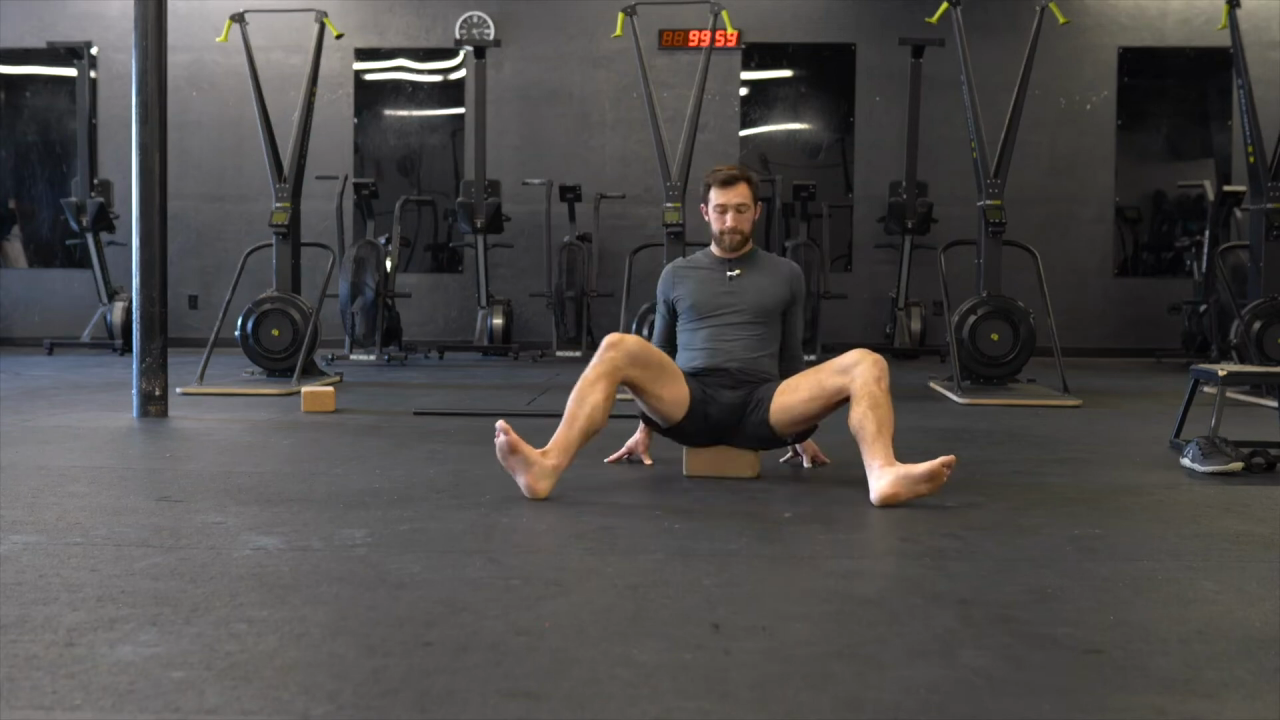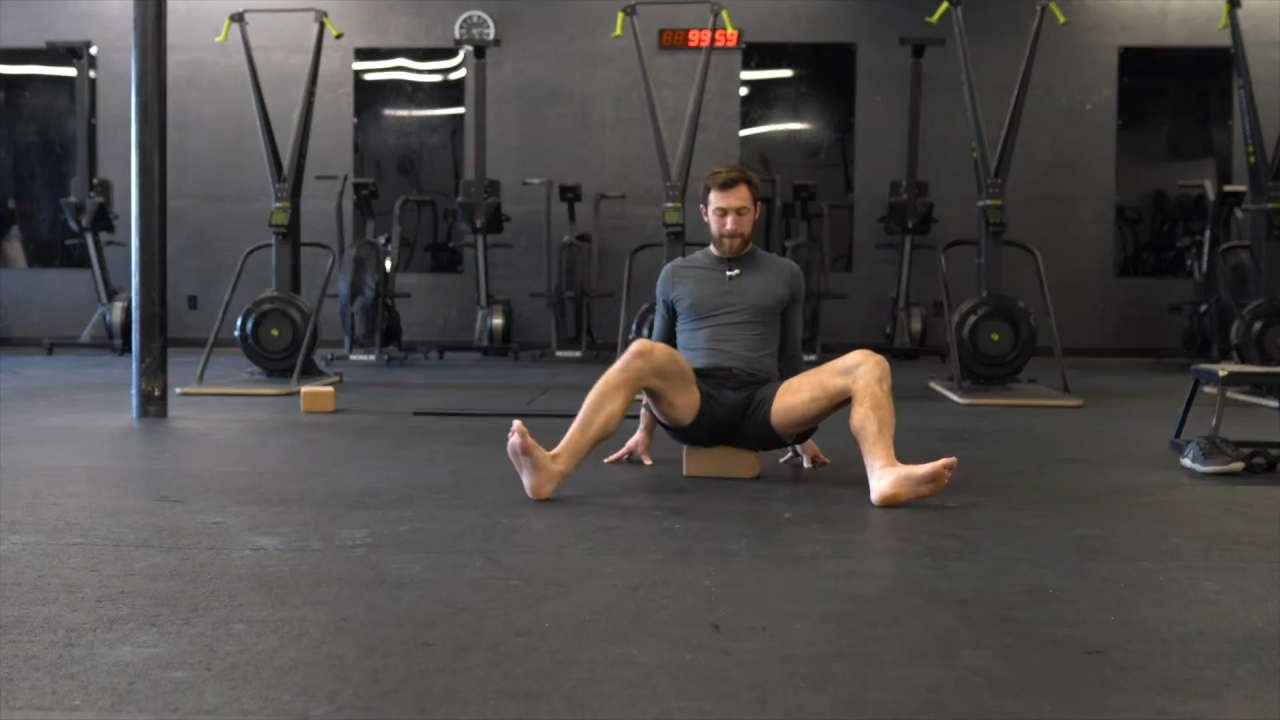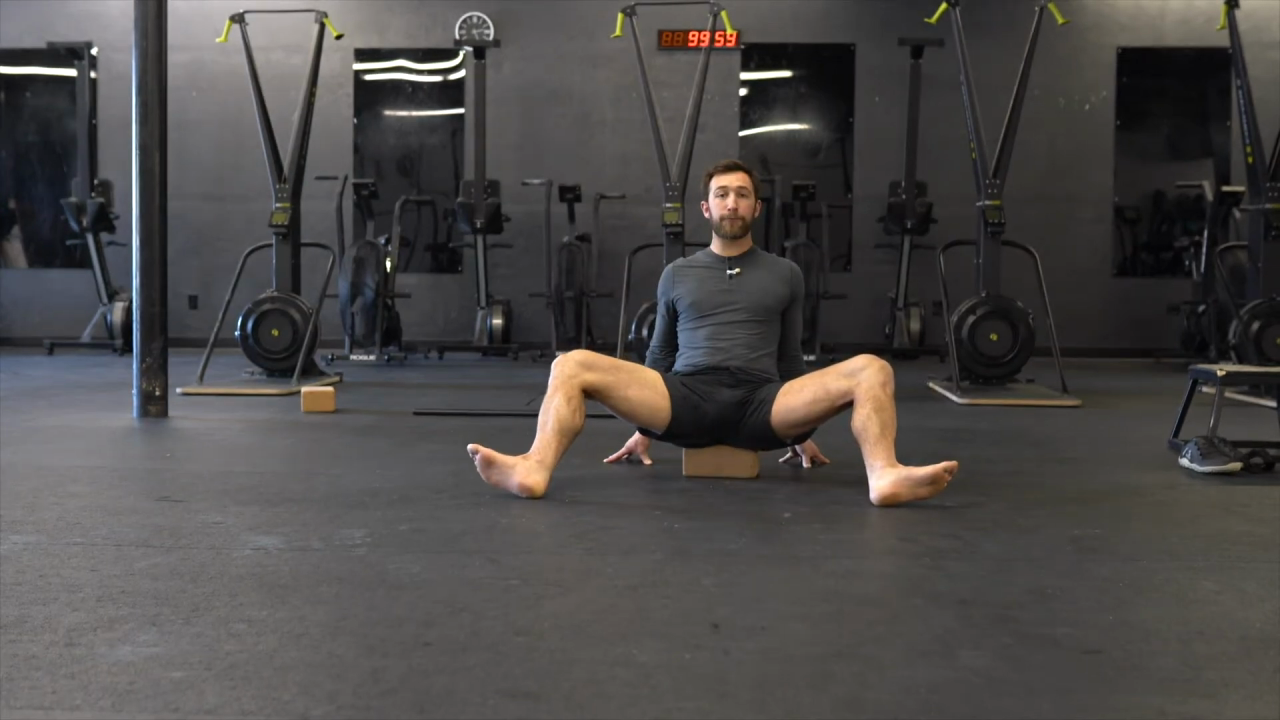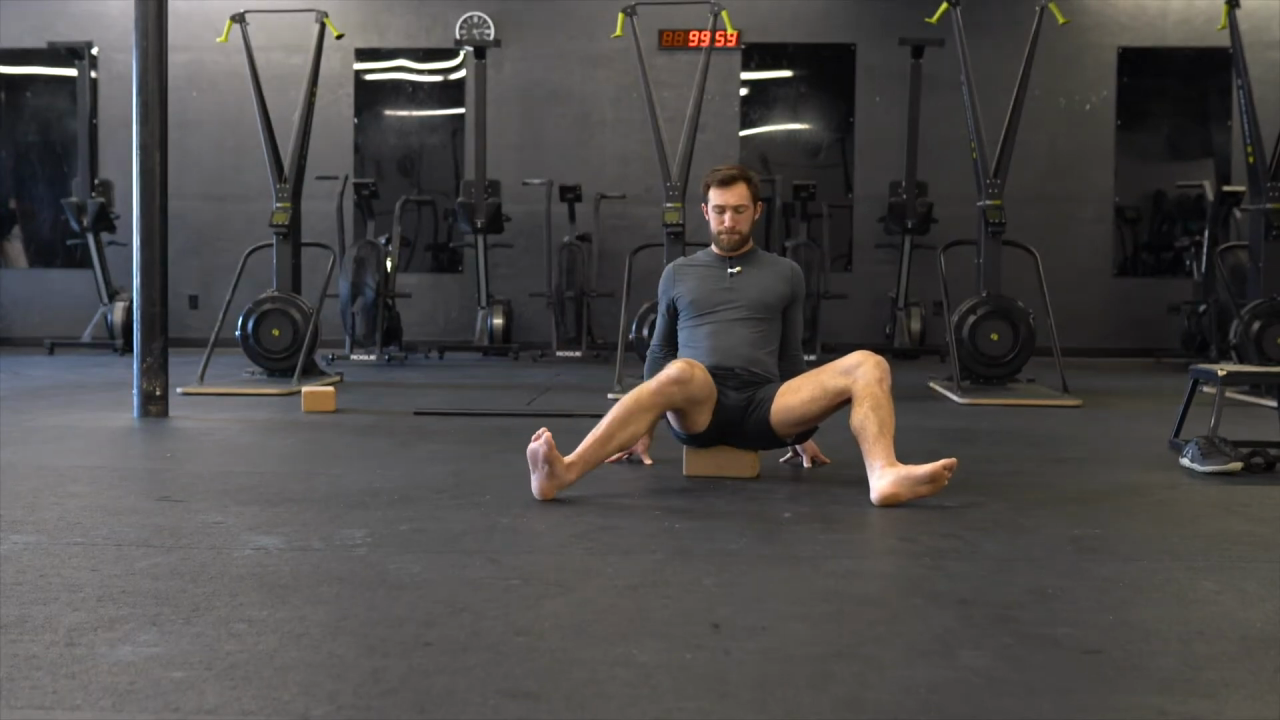
dt=1s
person 1, frame 1
left shoulder: (785, 274)
right shoulder: (677, 275)
left elbow: (791, 357)
right elbow: (662, 356)
left wrist: (801, 428)
right wrist: (647, 426)
left hip: (760, 406)
right hip: (692, 405)
left knee: (866, 364)
right knee: (618, 348)
left ankle: (883, 475)
right ankle: (548, 467)
person 1, frame 2
left shoulder: (785, 274)
right shoulder: (676, 274)
left elbow: (789, 358)
right elbow: (657, 356)
left wrist: (800, 428)
right wrist: (644, 429)
left hip: (761, 407)
right hip: (691, 404)
left knee: (867, 365)
right knee: (644, 354)
left ankle: (884, 475)
right ankle: (554, 469)
person 1, frame 3
left shoulder: (785, 275)
right shoulder: (677, 275)
left elbow: (789, 358)
right elbow: (661, 355)
left wrist: (800, 428)
right wrist: (643, 426)
left hip: (758, 405)
right hip: (688, 399)
left knee: (872, 371)
right knee: (572, 366)
left ankle: (884, 475)
right ankle: (535, 469)
person 1, frame 4
left shoulder: (785, 274)
right shoulder: (678, 274)
right elbow: (661, 353)
left wrist: (801, 428)
right wrist: (644, 428)
left hip: (762, 405)
right hip: (696, 408)
left knee: (868, 366)
right knee: (681, 373)
left ankle: (885, 475)
right ankle: (566, 472)
